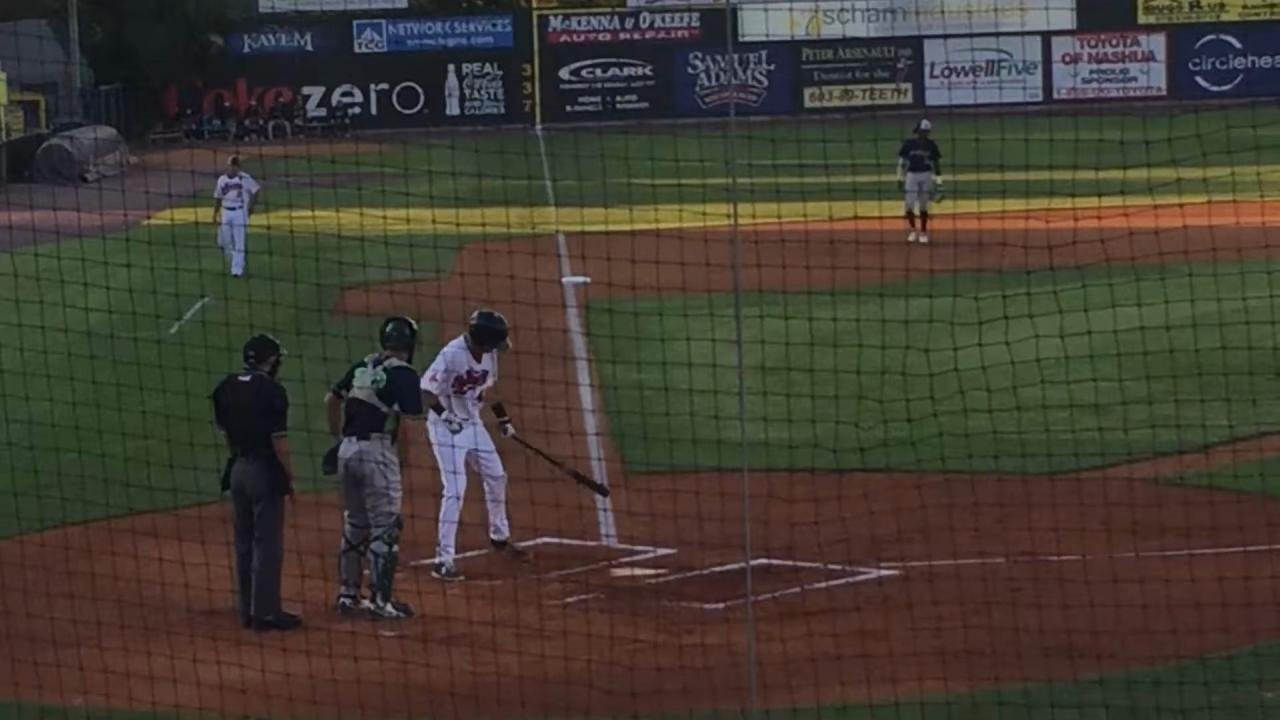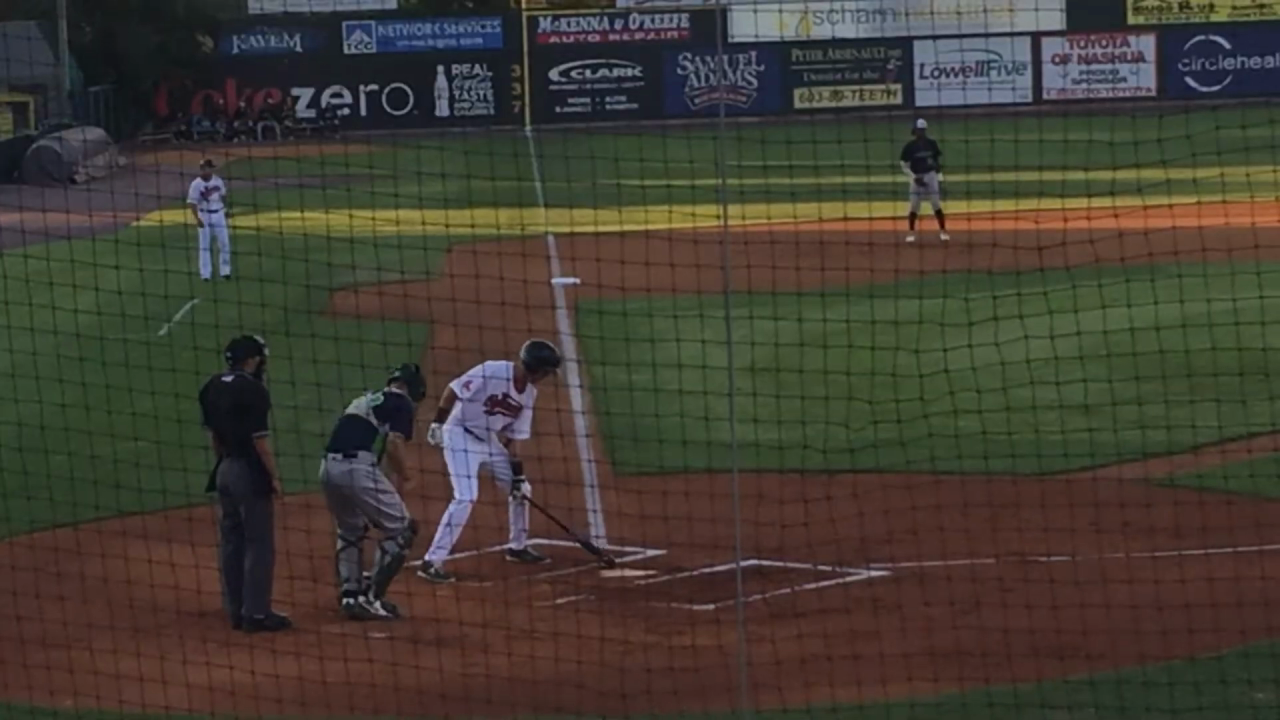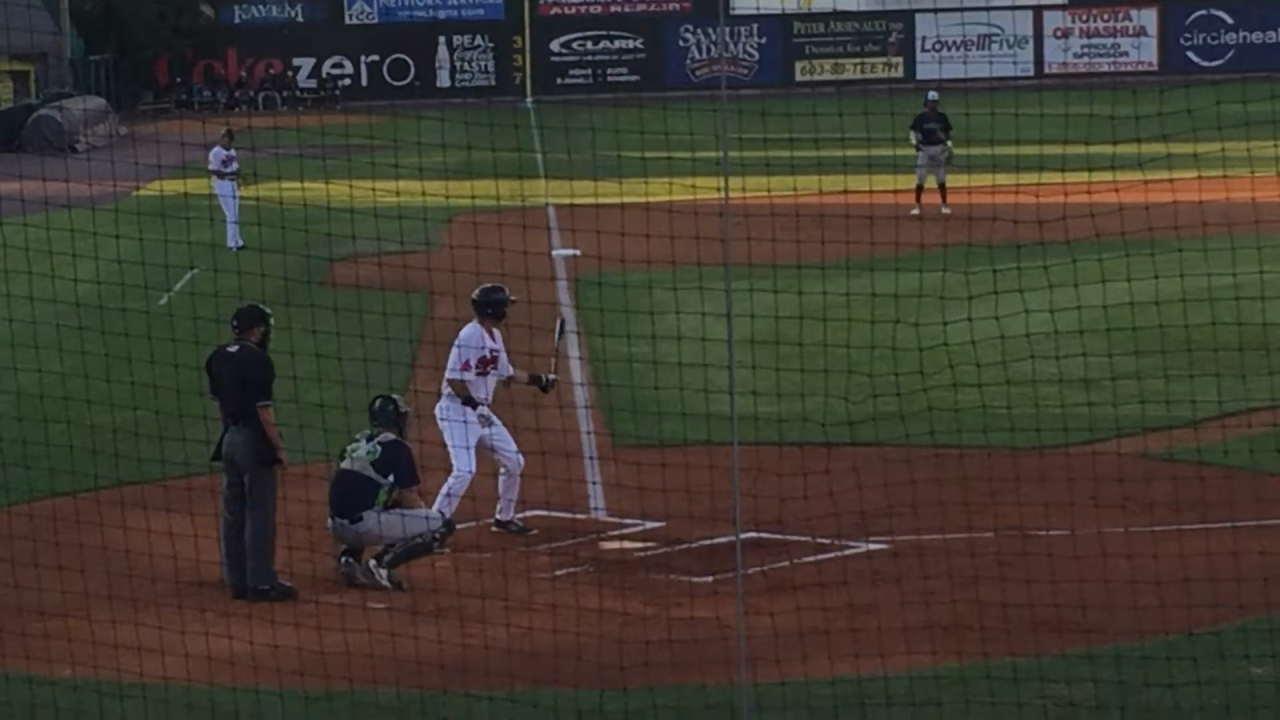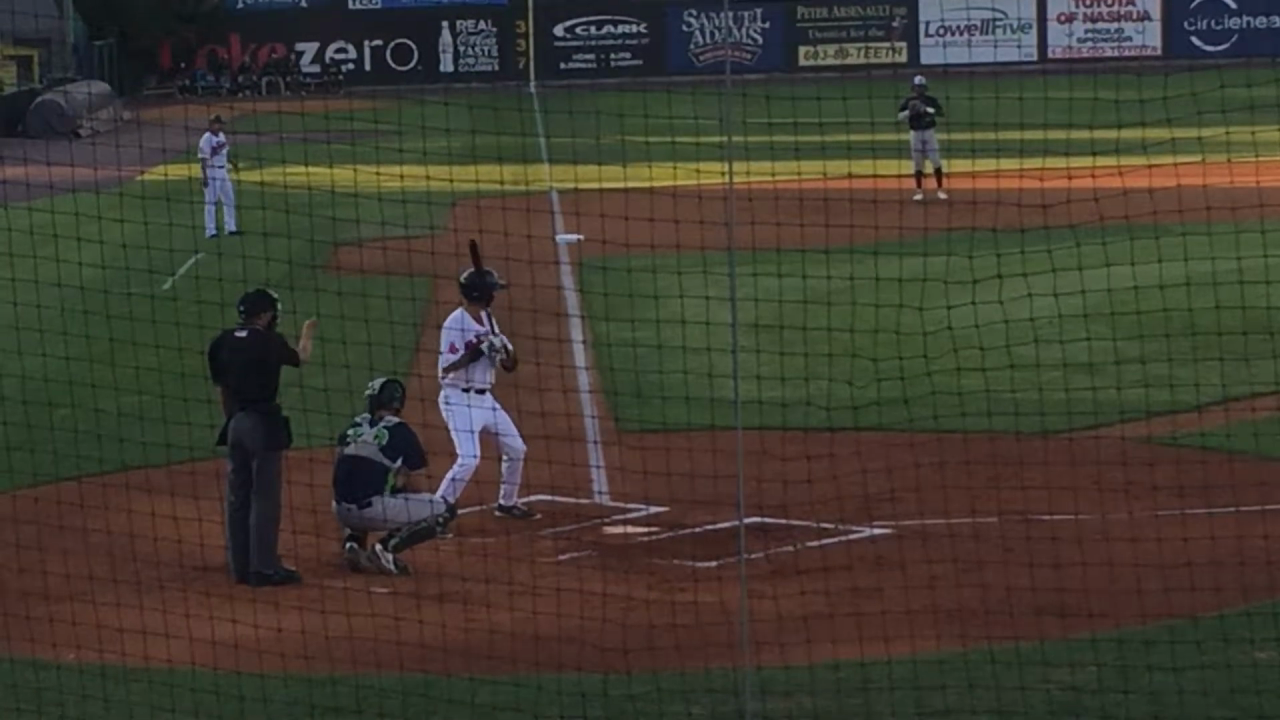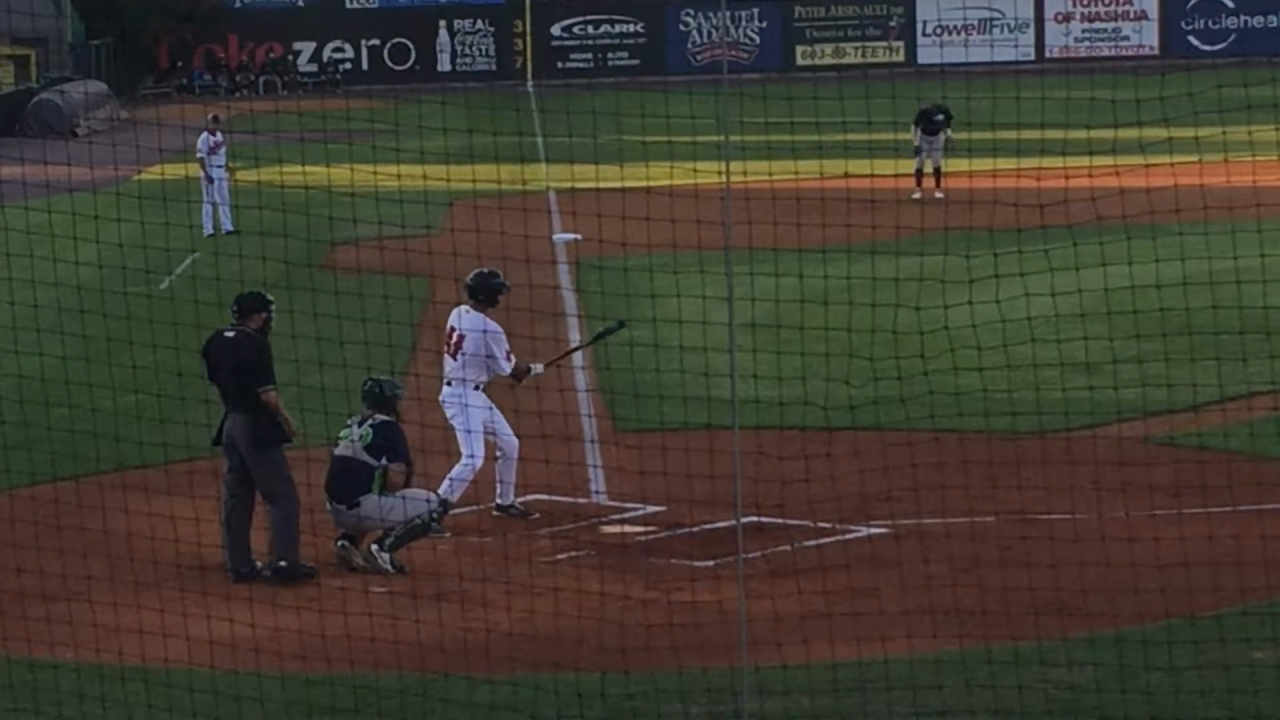
dt=1s
person 1, frame 1
left shoulder: (226, 387)
right shoulder: (271, 390)
left elbow: (226, 433)
right elbow: (279, 441)
right wrist: (291, 477)
left hip: (238, 469)
right hip: (265, 472)
left knee: (244, 542)
right knee: (267, 543)
left ankle: (248, 610)
right ankle: (266, 613)
person 1, frame 2
left shoulder: (212, 387)
right shoulder: (252, 390)
left elbow: (213, 434)
right elbow: (260, 439)
right wrist: (274, 476)
left hip: (224, 470)
right hip: (249, 472)
left knee: (231, 542)
right knee: (259, 544)
left ankle: (236, 611)
right ankle: (256, 613)
person 1, frame 3
left shoulder: (218, 357)
right shoulder: (257, 359)
left elbow: (219, 401)
right elbow: (263, 409)
right wrist: (279, 447)
left hip: (230, 439)
right hip: (254, 441)
left knee: (233, 513)
right knee: (259, 513)
left ankle: (237, 580)
right ankle: (261, 582)
person 1, frame 4
left shoulder: (222, 342)
right shoulder: (269, 342)
left elbow: (222, 388)
right elbow: (300, 358)
right wrist: (307, 333)
left hip: (236, 424)
right hip: (263, 425)
left knee: (237, 497)
right knee: (265, 498)
left ankle: (241, 566)
right ankle: (264, 567)
person 1, frame 5
left shoulder: (216, 342)
right shoulder: (255, 344)
left elbow: (219, 387)
right elbow: (267, 394)
right wrist: (287, 419)
left hip: (230, 424)
right hip: (257, 427)
left knee: (235, 497)
right knee: (282, 495)
left ankle: (240, 565)
right ankle: (284, 562)
person 2, frame 1
left shoulder: (489, 354)
right shoulder: (452, 354)
right elbow: (427, 390)
left wrist: (503, 419)
right wrist: (444, 414)
left hip: (473, 425)
right hip: (446, 429)
left knee: (497, 479)
right knee: (454, 492)
left ankle: (500, 536)
right ankle: (442, 561)
person 2, frame 2
left shoulder: (529, 392)
right shoulder: (491, 371)
left elbow: (516, 436)
right elbow: (453, 390)
left wrist: (519, 476)
right wrist: (438, 422)
left hip: (489, 441)
right hip: (461, 436)
left knee: (521, 489)
right knee: (465, 498)
left ankle: (517, 547)
right ankle: (432, 562)
person 2, frame 3
left shoulder: (495, 336)
right shoulder: (470, 336)
left elbow: (505, 374)
right elbow: (454, 379)
left wrist: (539, 380)
right wrist: (475, 407)
left hip: (481, 411)
right hip: (457, 411)
left knee: (514, 462)
right knee: (464, 472)
left ankle: (504, 518)
person 2, frame 4
left shoulder: (487, 320)
right shoulder: (455, 323)
left elbow: (511, 365)
right elbow: (448, 365)
left wrist: (503, 350)
right wrist: (481, 349)
left hip: (485, 398)
right hip: (459, 399)
left knee: (516, 448)
right knee: (469, 459)
left ankle: (507, 503)
person 2, frame 5
left shoulder: (458, 313)
right shoulder: (489, 329)
right elbow: (510, 368)
left wrist: (519, 369)
right wrist: (531, 370)
left hip: (472, 394)
right hip: (462, 396)
left knee: (509, 444)
right knee: (473, 459)
left ankle: (505, 503)
person 3, frame 1
left shoulder: (361, 367)
right shoulder: (405, 375)
left elbow: (331, 401)
right elbow: (407, 425)
left wrist: (337, 439)
right wrist: (401, 456)
left hip: (347, 450)
right hip: (376, 452)
left knee: (355, 525)
right knee: (384, 527)
left ankle: (348, 595)
right ankle: (380, 601)
person 3, frame 2
left shoulder: (365, 399)
right shoulder: (401, 403)
right elbow: (394, 445)
right wrist: (402, 475)
left hip: (328, 468)
right hip: (356, 468)
left knee: (350, 533)
right knee: (402, 529)
left ankle: (350, 596)
right ankle: (370, 596)
person 3, frame 3
left shoulder: (358, 442)
right shoulder: (396, 447)
right elbow: (410, 501)
right wrist: (426, 513)
left hip: (337, 526)
right hip: (364, 525)
right knee: (442, 525)
left ankle: (349, 559)
right ankle: (380, 565)
person 3, frame 4
left shoulder: (352, 427)
right shoulder: (401, 431)
left hip: (342, 510)
right hip: (373, 509)
right knee: (444, 510)
left ankle: (353, 543)
right ankle: (386, 548)
person 3, frame 5
left shoulder: (351, 427)
right shoulder: (390, 428)
right elbow: (395, 482)
right wrist: (406, 476)
left hip: (337, 510)
right hip: (363, 508)
right knee: (435, 505)
left ankle: (347, 540)
right ankle: (382, 548)
